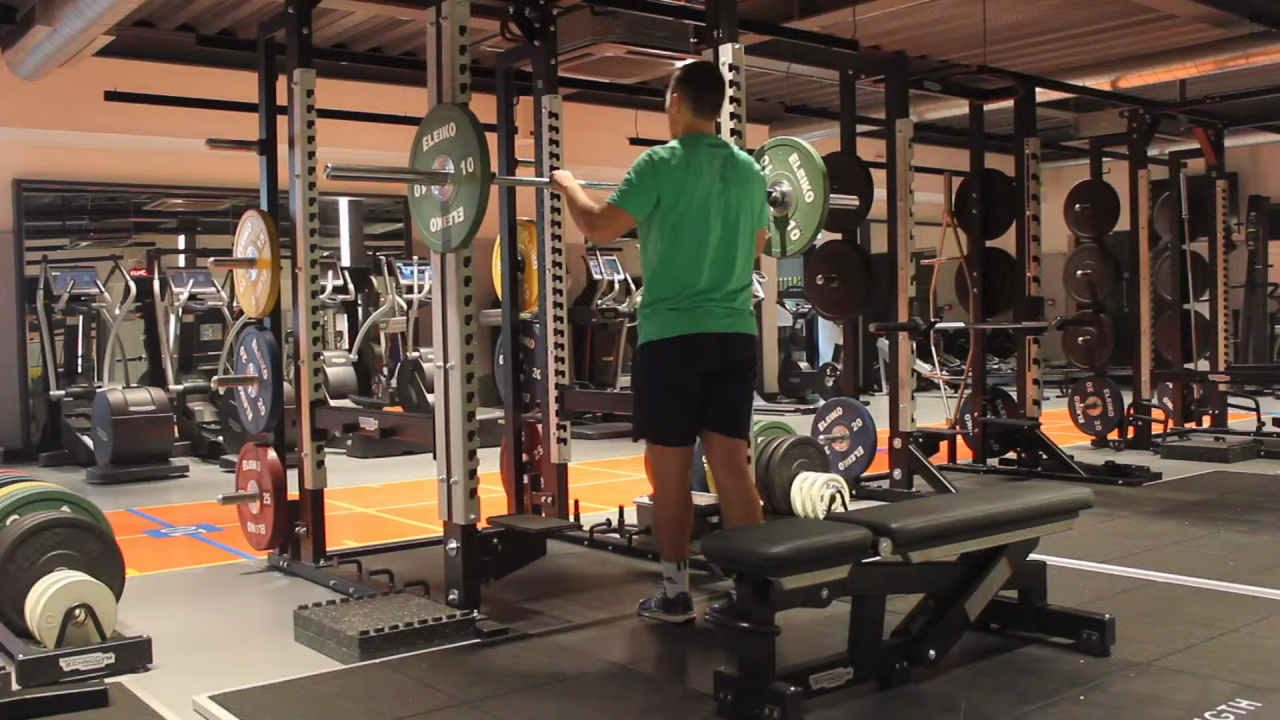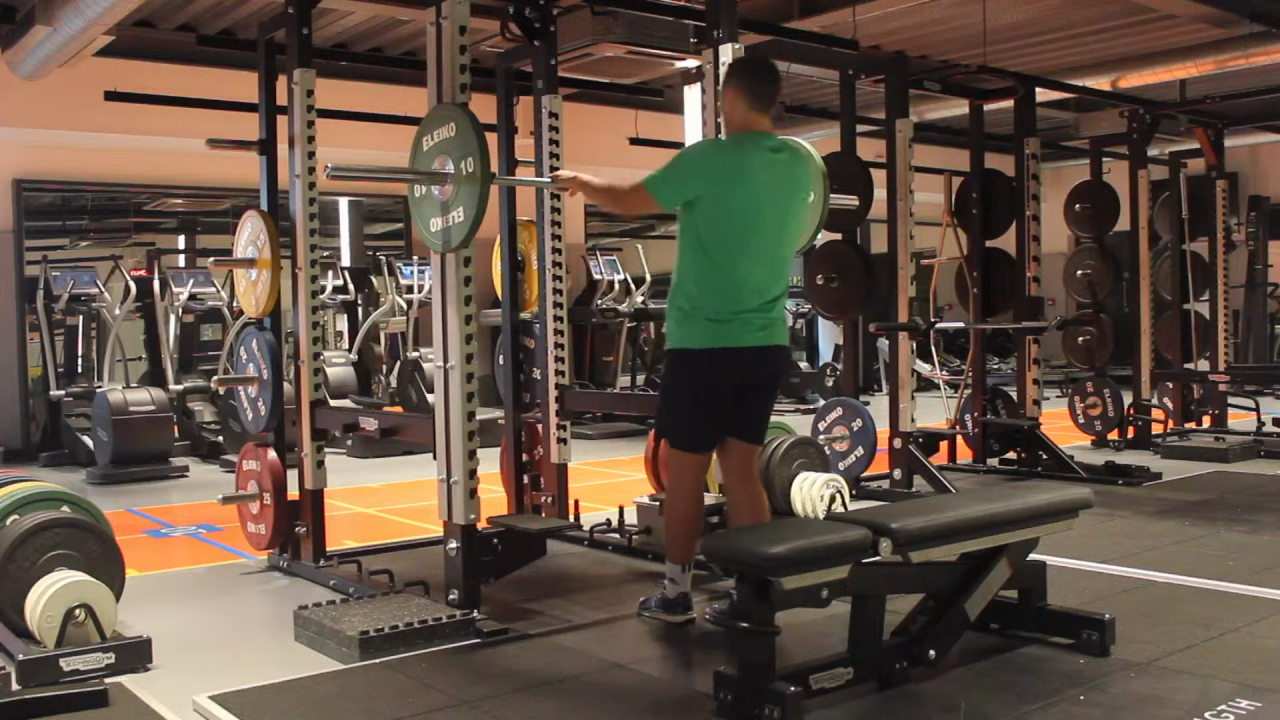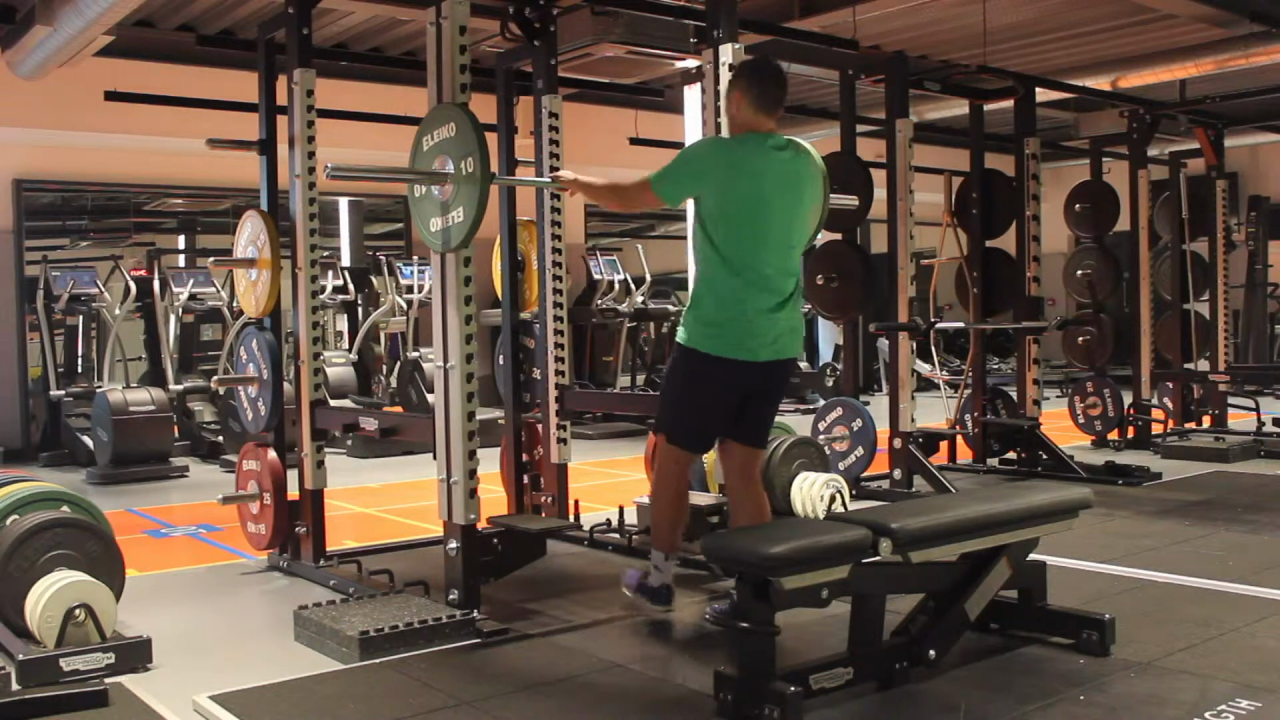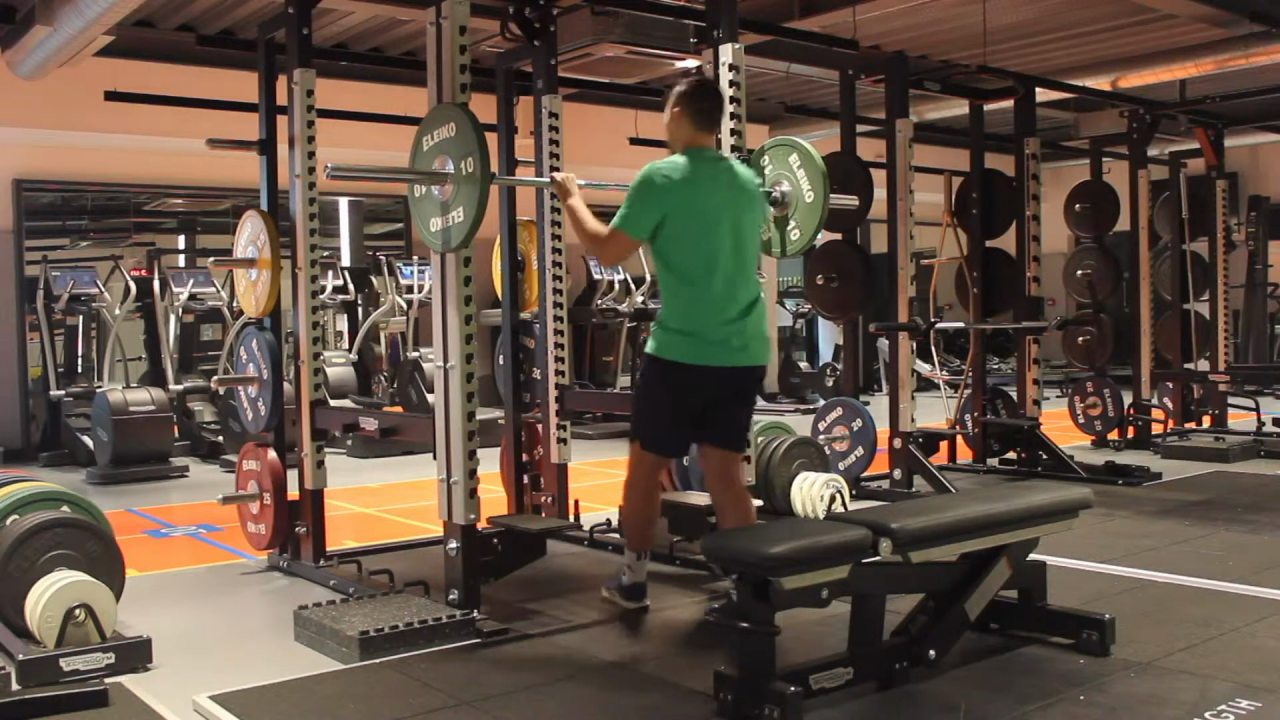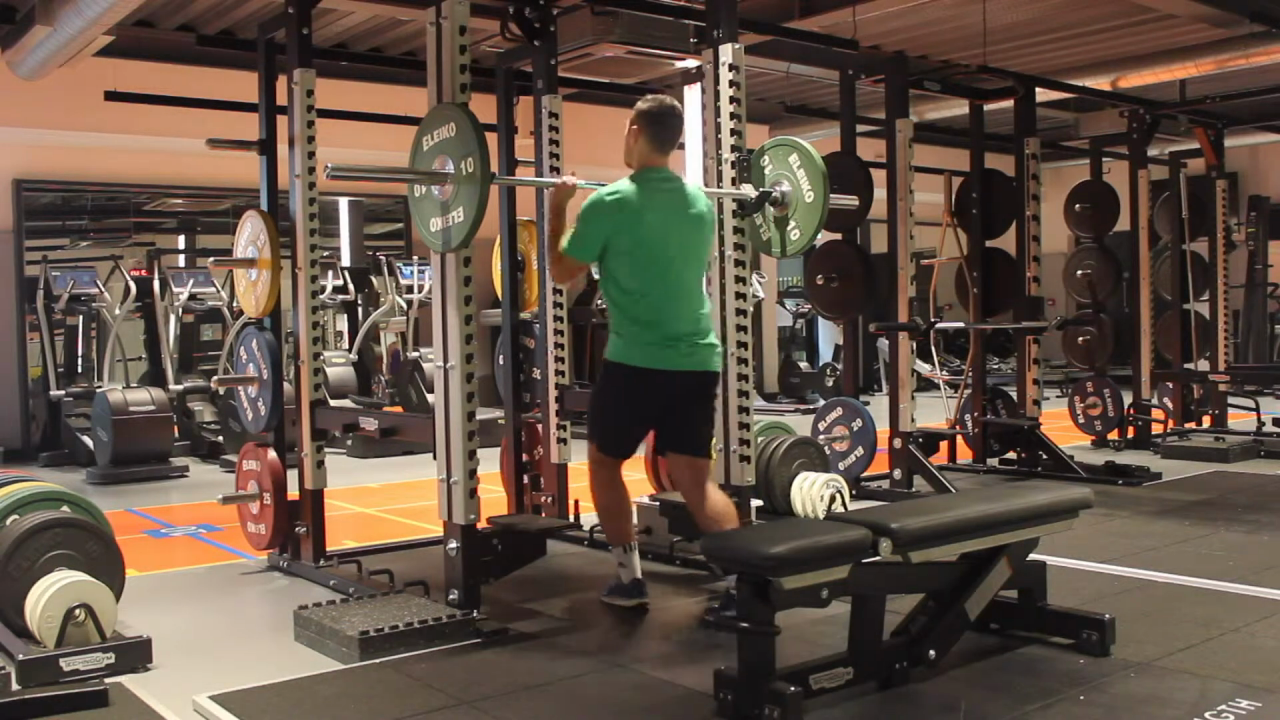
dt=0.3s
person 1, frame 1
left shoulder: (662, 161)
right shoulder: (749, 169)
left elbow: (600, 227)
left wrist: (568, 185)
left hip: (673, 335)
right hip: (736, 334)
left knee: (671, 470)
right knee: (732, 465)
left ankle: (675, 593)
person 1, frame 2
left shoulder: (711, 159)
right shoulder: (800, 166)
left elbow: (626, 202)
left wrist: (576, 180)
left hip: (704, 341)
right hip: (768, 343)
left knee: (683, 470)
right knee: (742, 469)
left ankle: (676, 593)
person 1, frame 3
left shoulder: (717, 156)
right shoulder: (807, 165)
left elbow: (631, 197)
left wrist: (577, 182)
left hip: (715, 344)
right hip: (777, 348)
left knee: (673, 459)
right knee: (744, 471)
left ankle: (658, 580)
person 1, frame 4
left shoulder: (661, 177)
right shoulder: (747, 181)
left elbow: (606, 252)
left wrist: (571, 199)
left hip: (682, 354)
right hip: (745, 354)
left knee: (646, 465)
right knee: (725, 476)
left ankle: (633, 580)
person 1, frame 5
left shoulder: (610, 202)
right shoulder: (701, 202)
left elbow: (563, 271)
left wrist: (559, 208)
left hip: (634, 362)
right hip: (697, 362)
left knee: (604, 465)
right knee: (695, 479)
left ankle: (629, 578)
